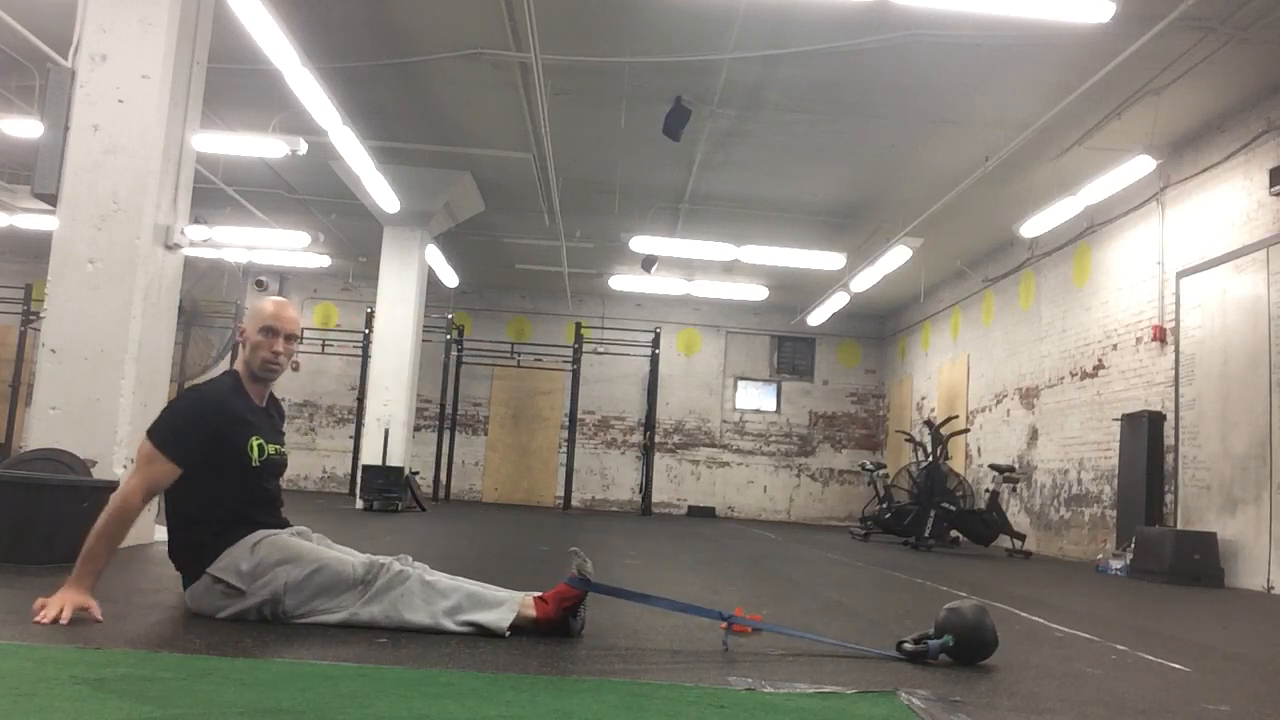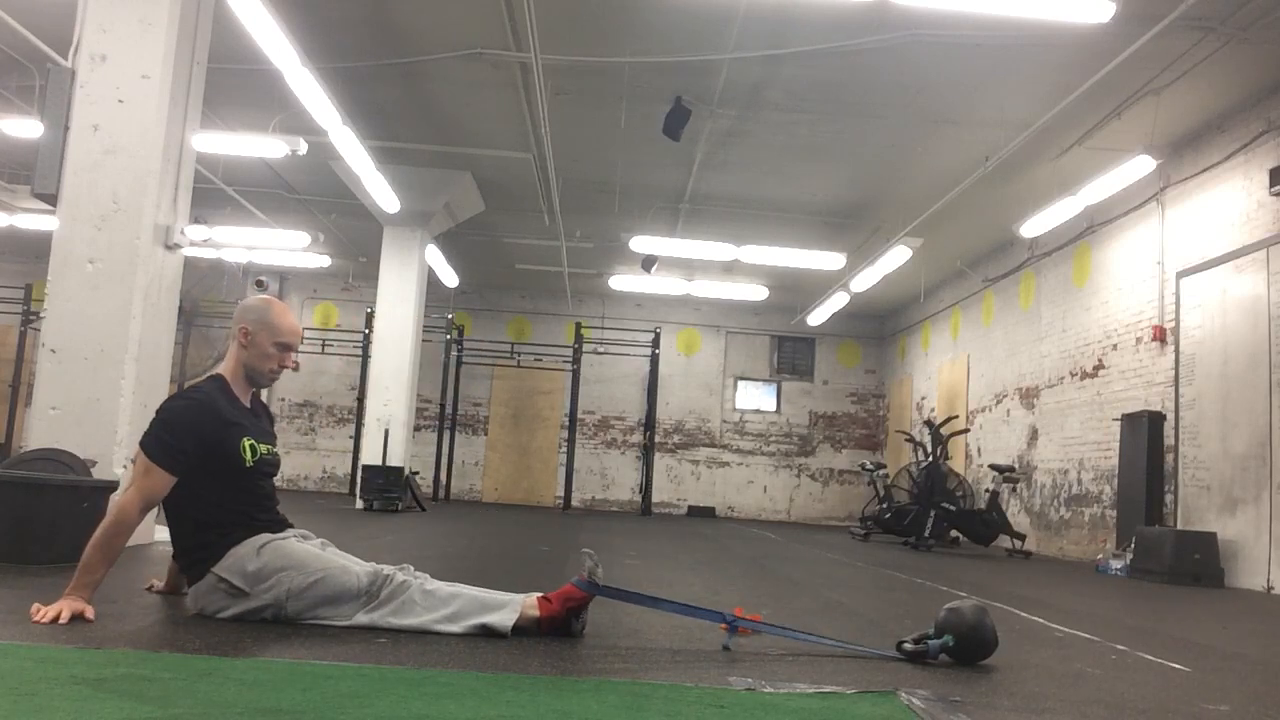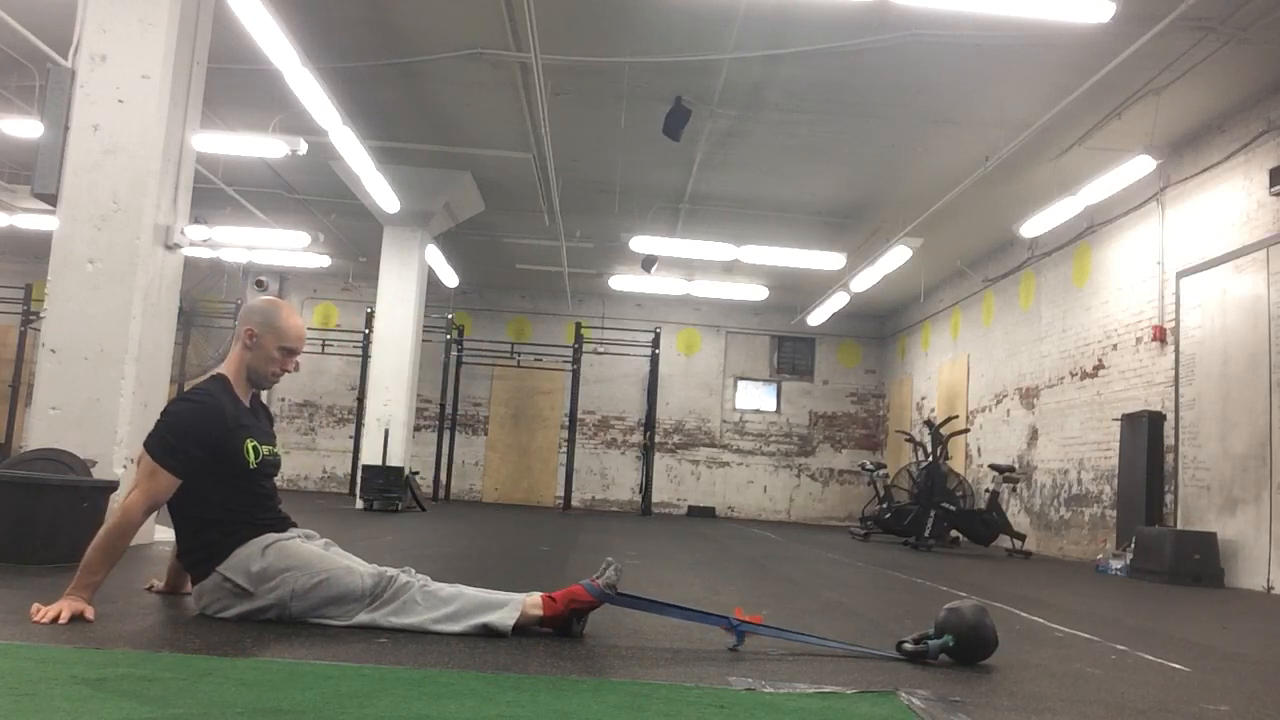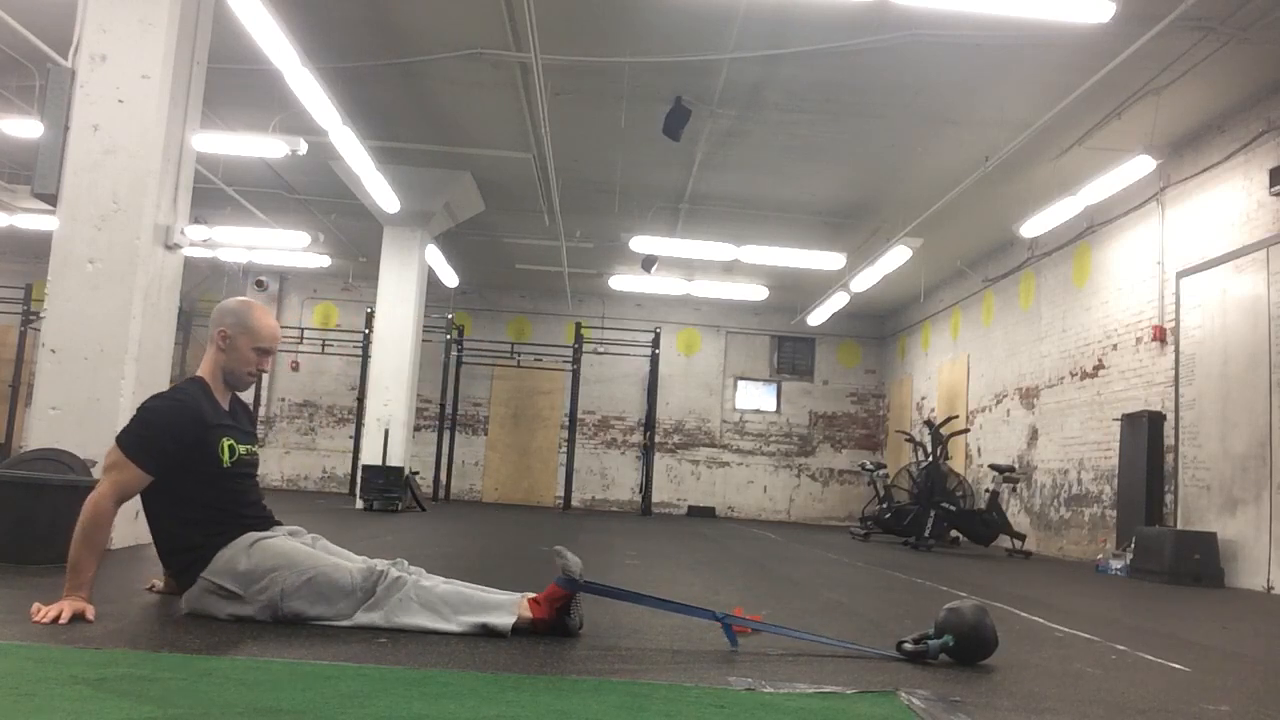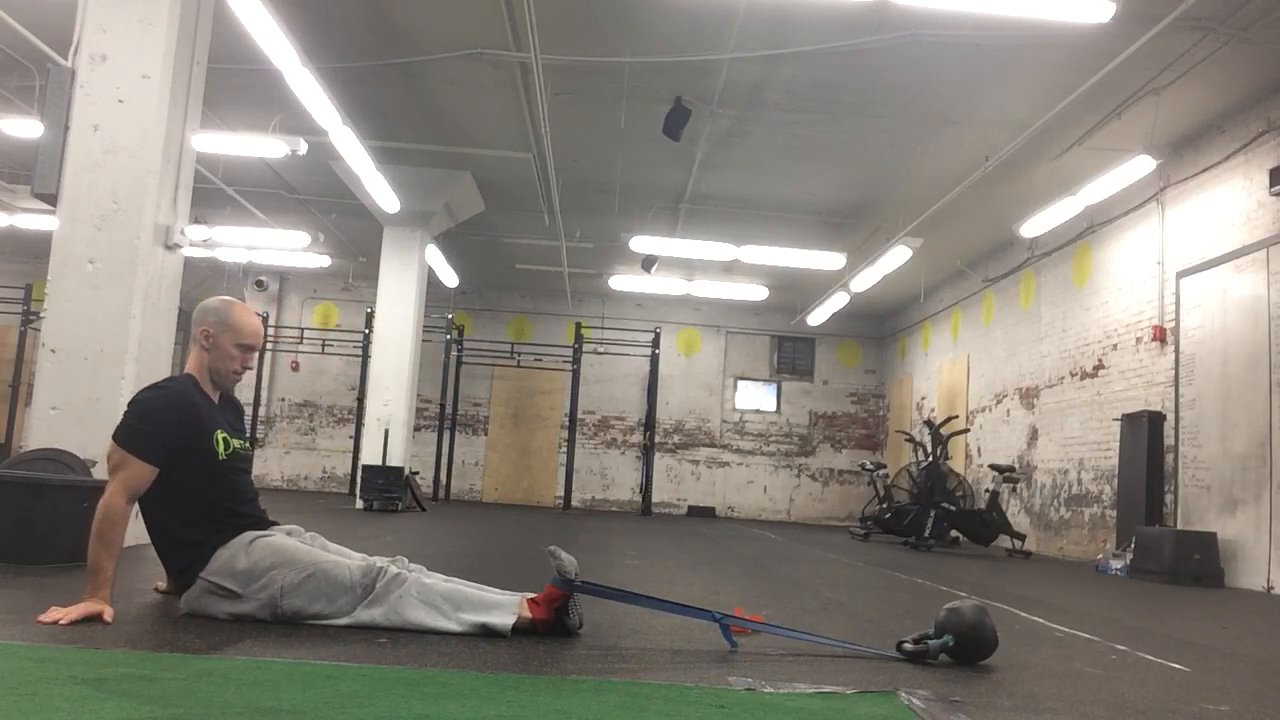
dt=0.5s
person 1, frame 1
left shoulder: (271, 410)
right shoulder: (203, 406)
right elbow: (133, 495)
left wrist: (195, 571)
right wrist: (78, 584)
left hip: (277, 541)
right hip: (228, 565)
left knee: (391, 573)
right knee: (377, 581)
left ankle: (532, 608)
right ankle: (534, 612)
person 1, frame 2
left shoulder: (258, 413)
right shoulder: (192, 411)
right elbow: (132, 504)
left wrist: (176, 580)
right wrist: (77, 593)
left hip: (282, 545)
right hip: (234, 568)
left knee: (392, 581)
right knee: (383, 591)
left ankle: (536, 608)
right ankle: (541, 612)
person 1, frame 3
left shoulder: (256, 412)
right shoulder: (199, 411)
right elbow: (138, 504)
left wrist: (175, 580)
right wrist: (78, 594)
left hip: (288, 544)
right hip: (239, 568)
left knee: (392, 585)
right knee: (387, 593)
left ankle: (542, 607)
right ankle: (546, 608)
person 1, frame 4
left shoulder: (237, 411)
right shoulder: (175, 411)
right elbow: (106, 497)
left wrist: (176, 577)
right wrist: (75, 593)
left hip: (272, 540)
right hip: (226, 566)
left knee: (390, 576)
right knee: (379, 590)
left ankle: (530, 606)
right ankle: (534, 612)
person 1, frame 5
left shoulder: (228, 407)
right shoulder: (164, 403)
right elbow: (118, 497)
left wrist: (181, 576)
right wrist: (97, 596)
left hip: (269, 538)
right hip: (224, 564)
left knee: (389, 573)
right knee: (376, 586)
left ankle: (531, 606)
right ankle: (532, 612)
